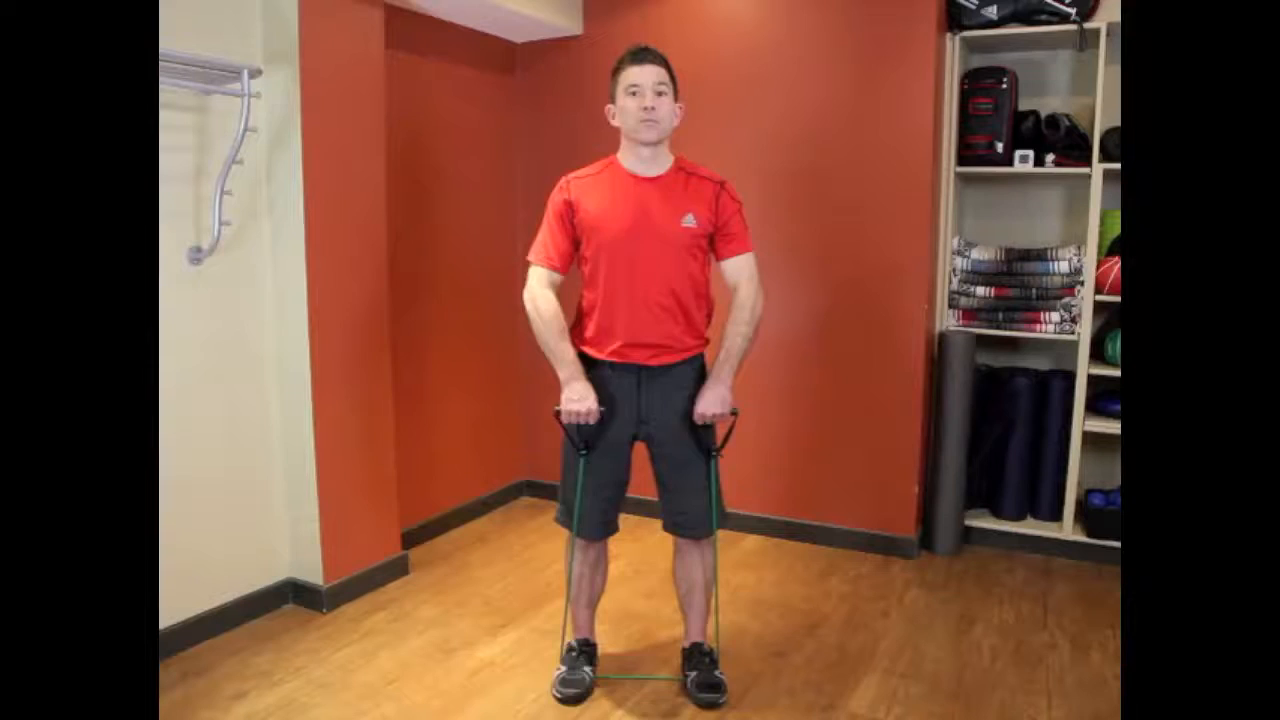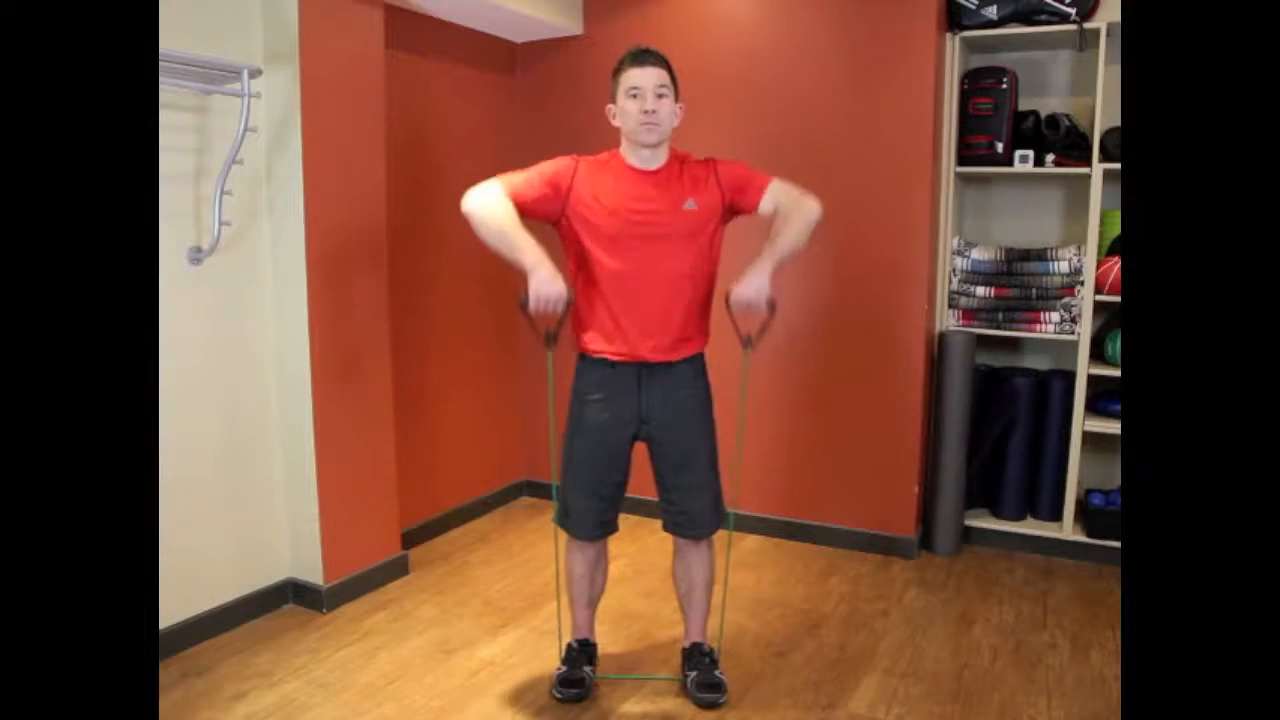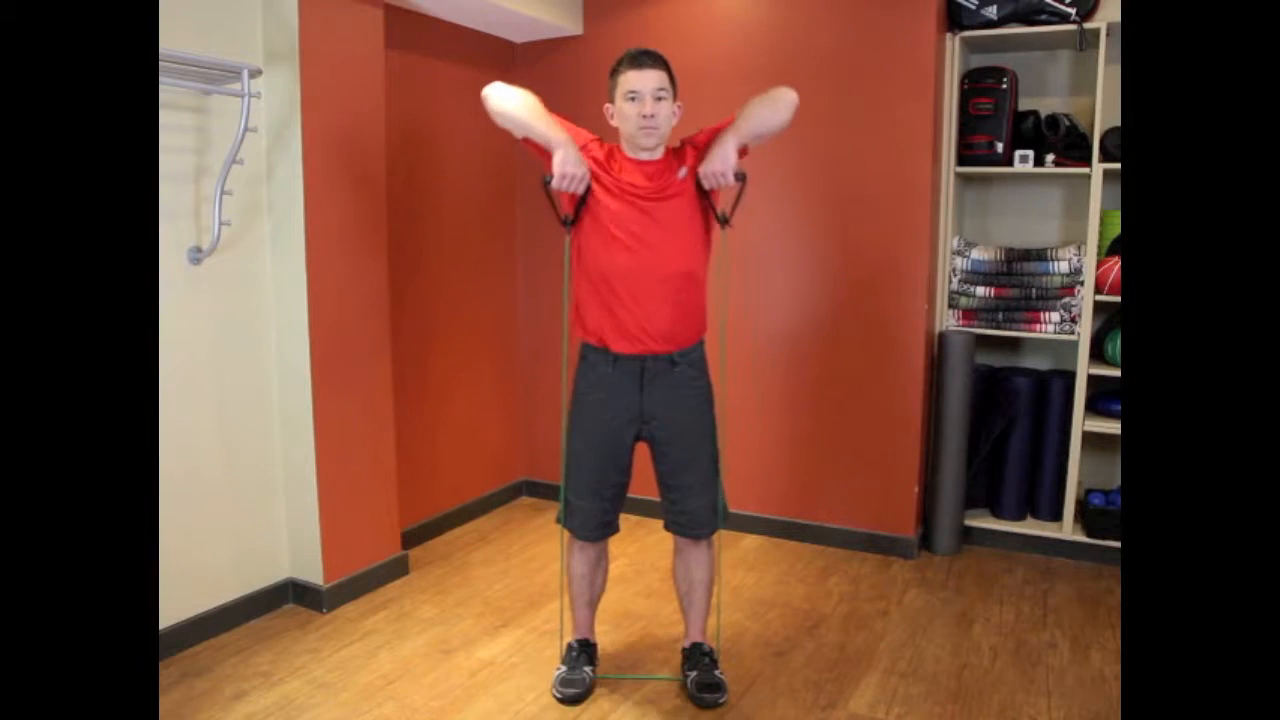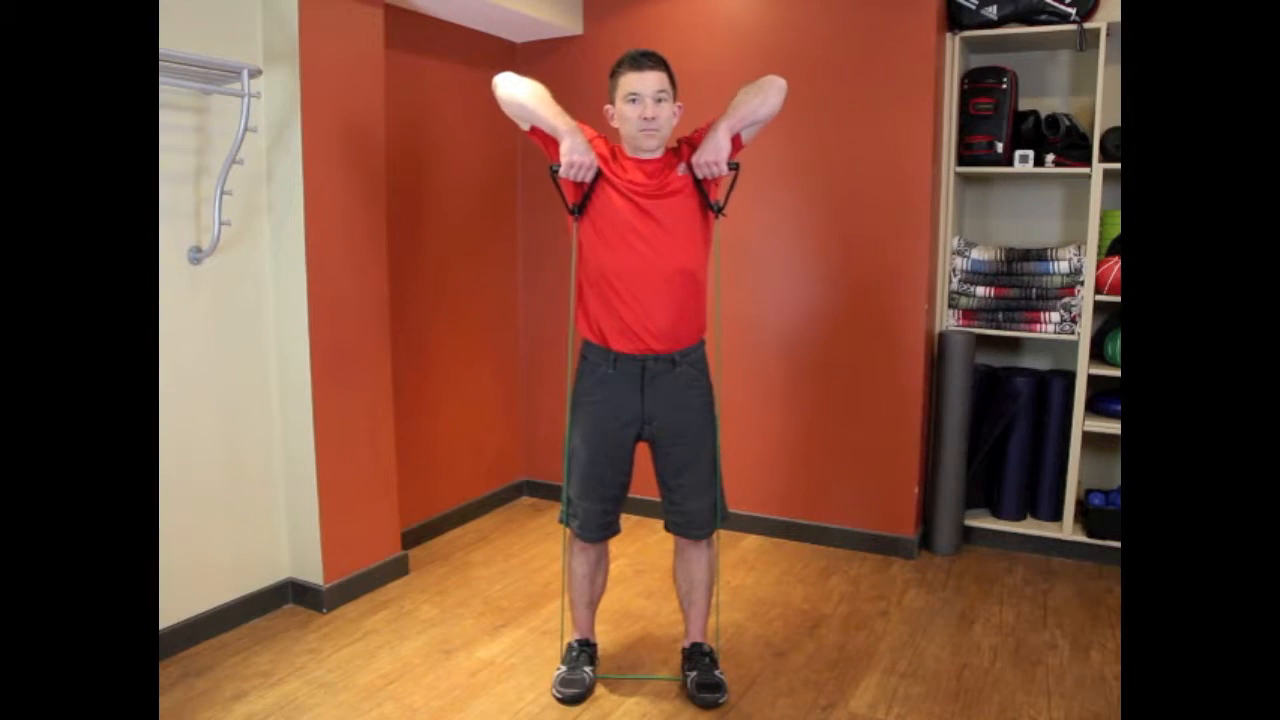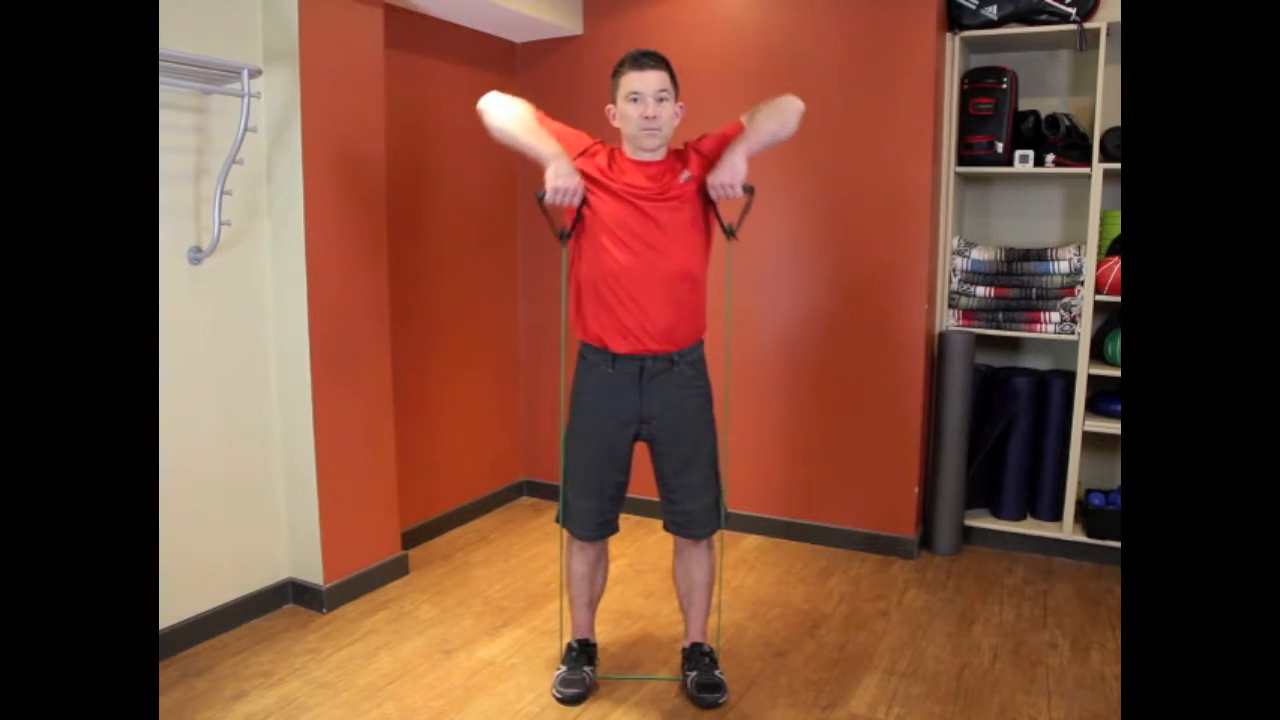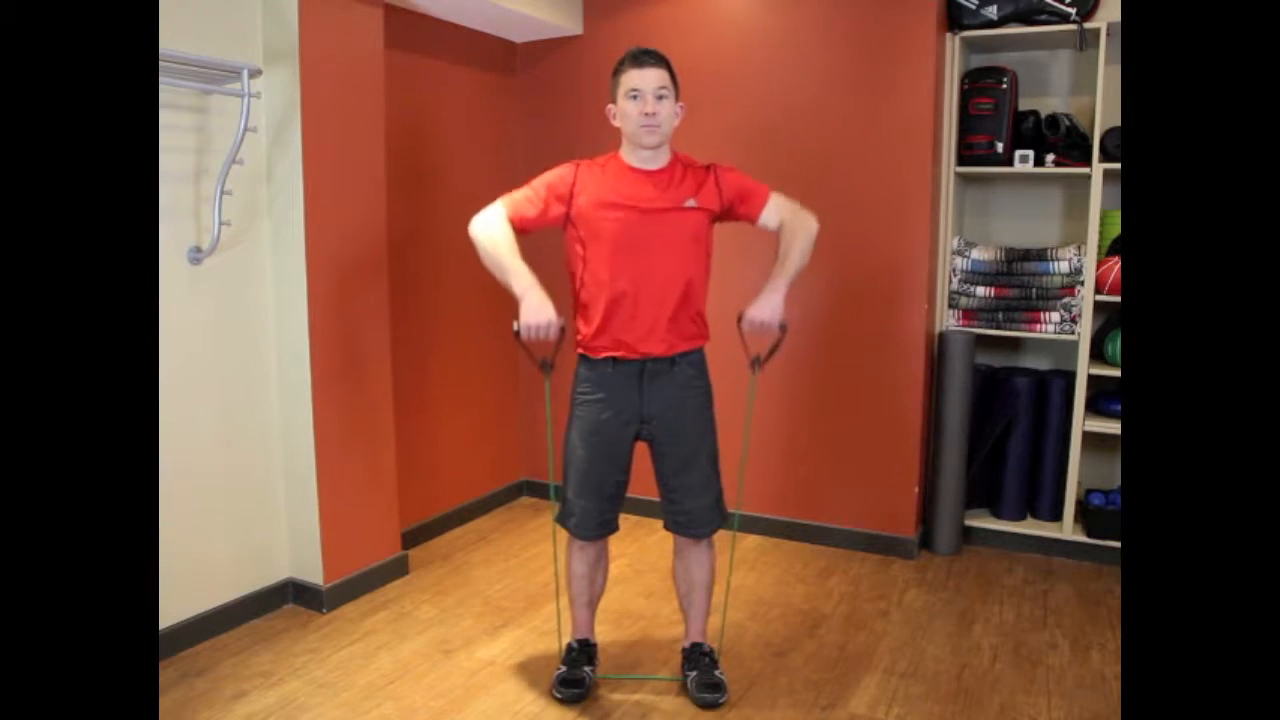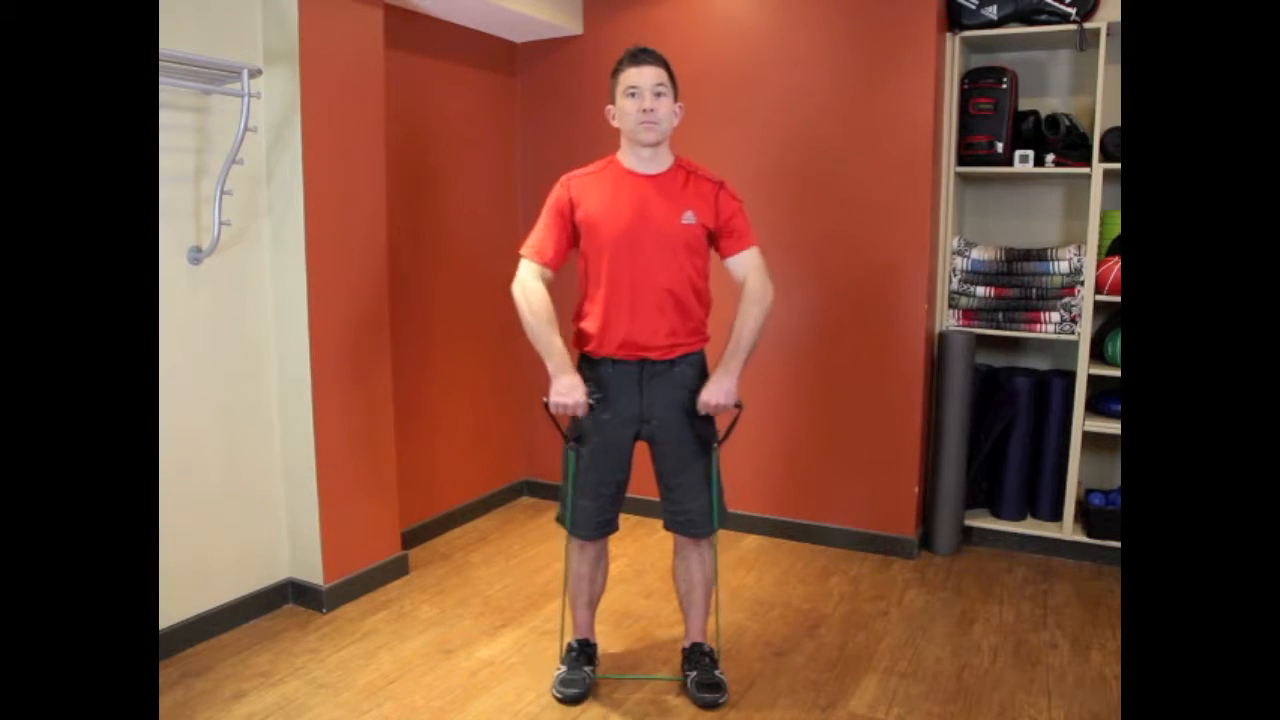
dt=0.4s
person 1, frame 1
left shoulder: (711, 193)
right shoulder: (576, 191)
left elbow: (747, 292)
right elbow: (538, 291)
left wrist: (722, 381)
right wrist: (571, 378)
left hip: (682, 380)
right hip: (599, 380)
left knee: (695, 525)
right knee: (587, 525)
left ankle: (696, 649)
right ankle: (581, 646)
person 1, frame 2
left shoulder: (711, 180)
right shoulder: (575, 178)
left elbow: (804, 205)
right elbow: (480, 200)
left wrist: (765, 265)
right wrist: (535, 262)
left hip: (680, 377)
right hip: (601, 377)
left knee: (694, 523)
right knee: (585, 523)
left ankle: (696, 649)
right ankle: (581, 645)
person 1, frame 3
left shoulder: (699, 162)
right shoulder: (587, 162)
left elbow: (783, 100)
right elbow: (499, 97)
left wrist: (729, 141)
right wrist: (559, 145)
left hip: (681, 371)
right hip: (604, 371)
left knee: (695, 522)
right knee: (587, 520)
left ankle: (697, 649)
right ankle: (581, 646)
person 1, frame 4
left shoulder: (699, 160)
right shoulder: (588, 161)
left elbow: (772, 89)
right elbow: (508, 86)
left wrist: (720, 133)
right wrist: (568, 135)
left hip: (682, 371)
right hip: (605, 371)
left knee: (696, 522)
right knee: (589, 522)
left ankle: (697, 649)
right ankle: (582, 646)
person 1, frame 5
left shoulder: (701, 164)
right shoulder: (585, 163)
left elbow: (787, 109)
right elbow: (496, 107)
left wrist: (735, 155)
right wrist: (554, 160)
left hip: (680, 372)
right hip: (601, 371)
left knee: (695, 522)
right knee: (586, 521)
left ankle: (697, 649)
right ankle: (581, 645)
person 1, frame 6
left shoulder: (710, 182)
right shoulder: (577, 181)
left elbow: (800, 221)
right elbow: (488, 224)
left wrist: (776, 291)
right wrist: (527, 294)
left hip: (681, 374)
right hip: (601, 376)
left knee: (695, 522)
right knee: (586, 523)
left ankle: (697, 650)
right ankle: (581, 646)
person 1, frame 7
left shoulder: (711, 193)
right shoulder: (576, 190)
left elbow: (755, 286)
right elbow: (529, 283)
left wrist: (728, 372)
right wrist: (562, 371)
left hip: (682, 376)
right hip: (599, 377)
left knee: (695, 524)
right knee: (587, 523)
left ankle: (697, 650)
right ankle: (581, 647)
